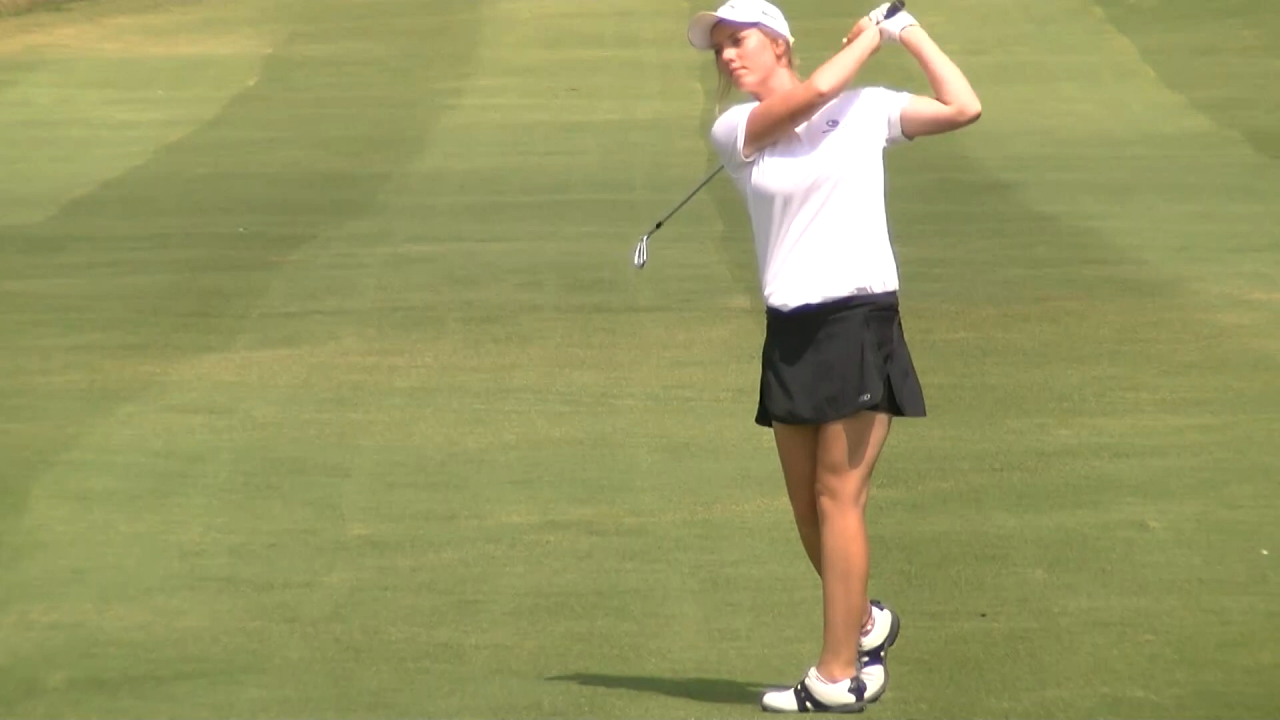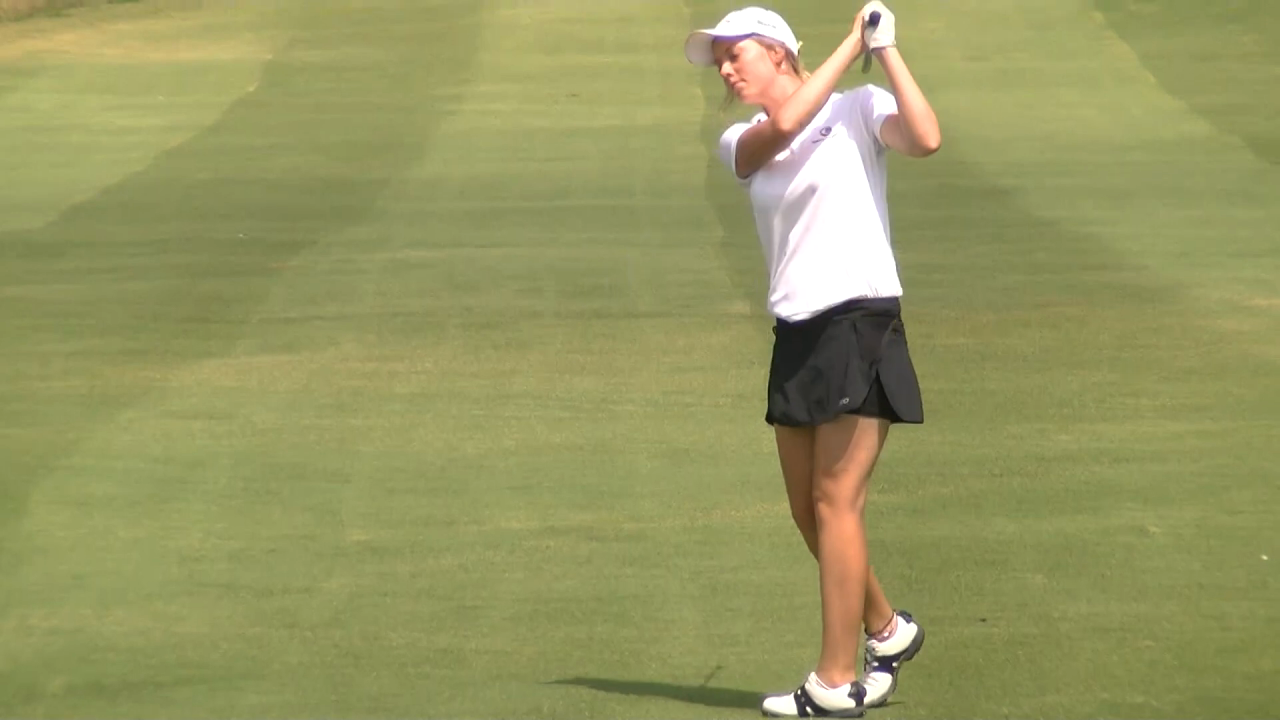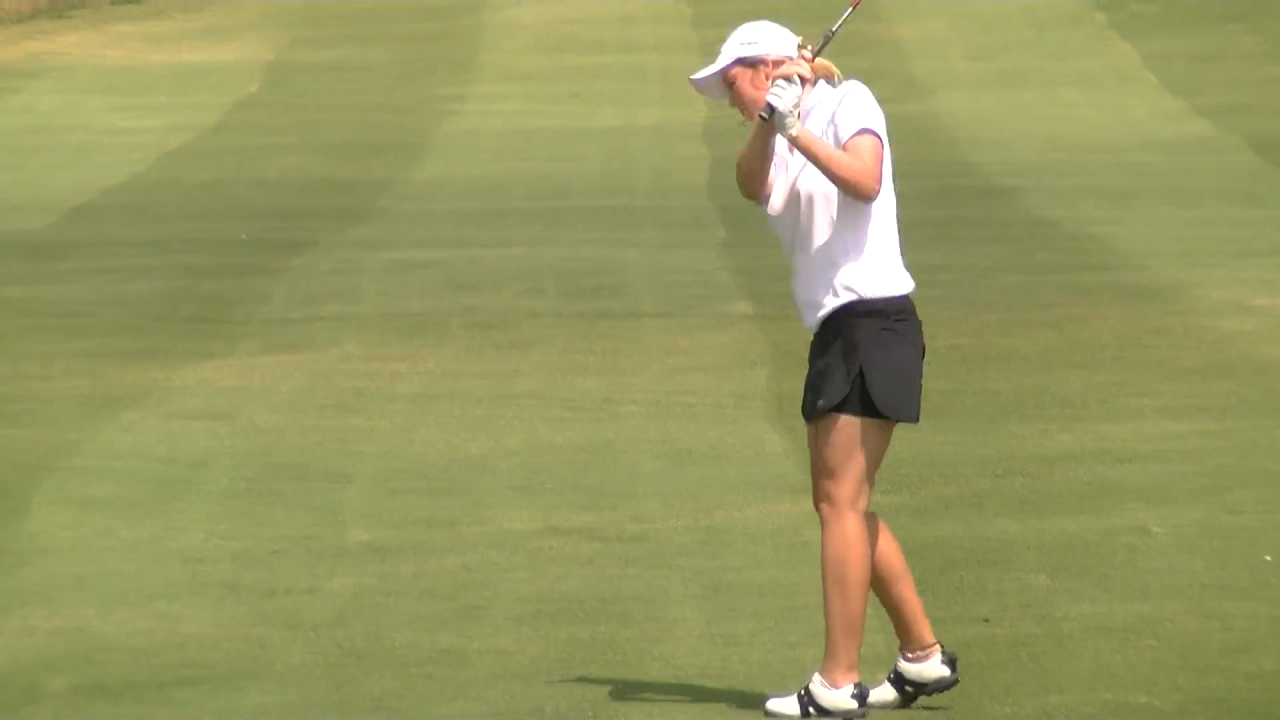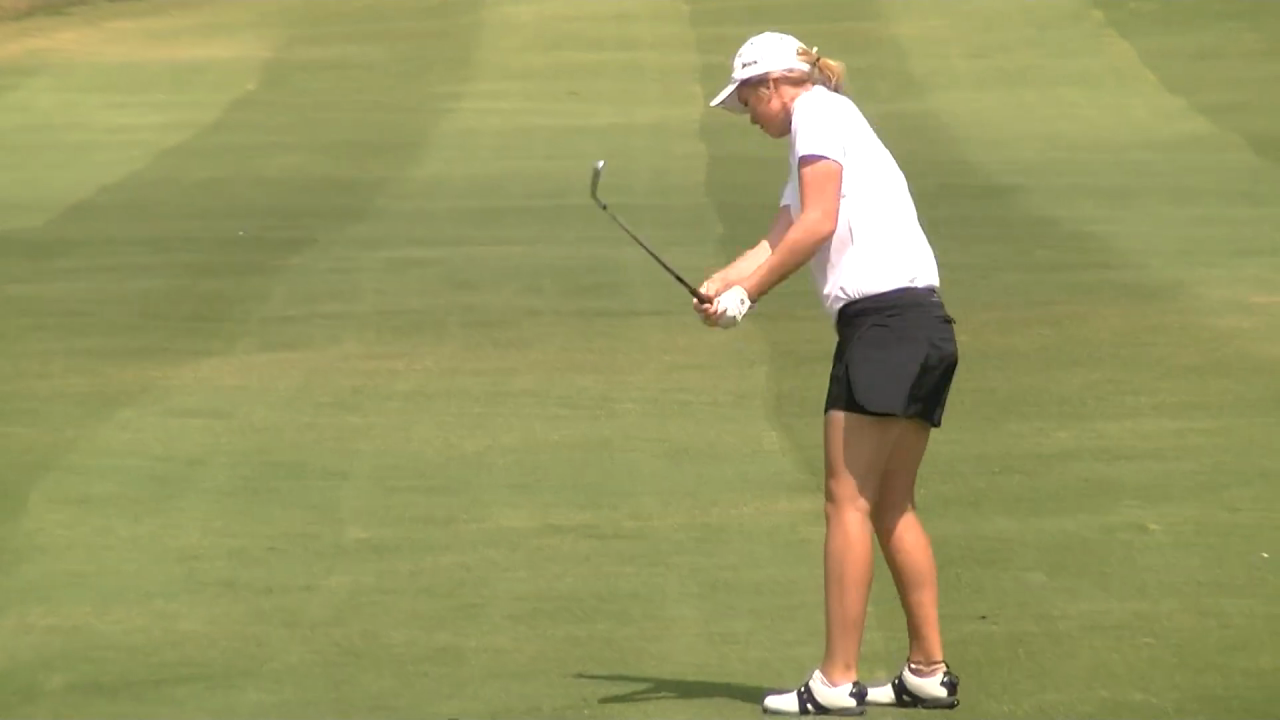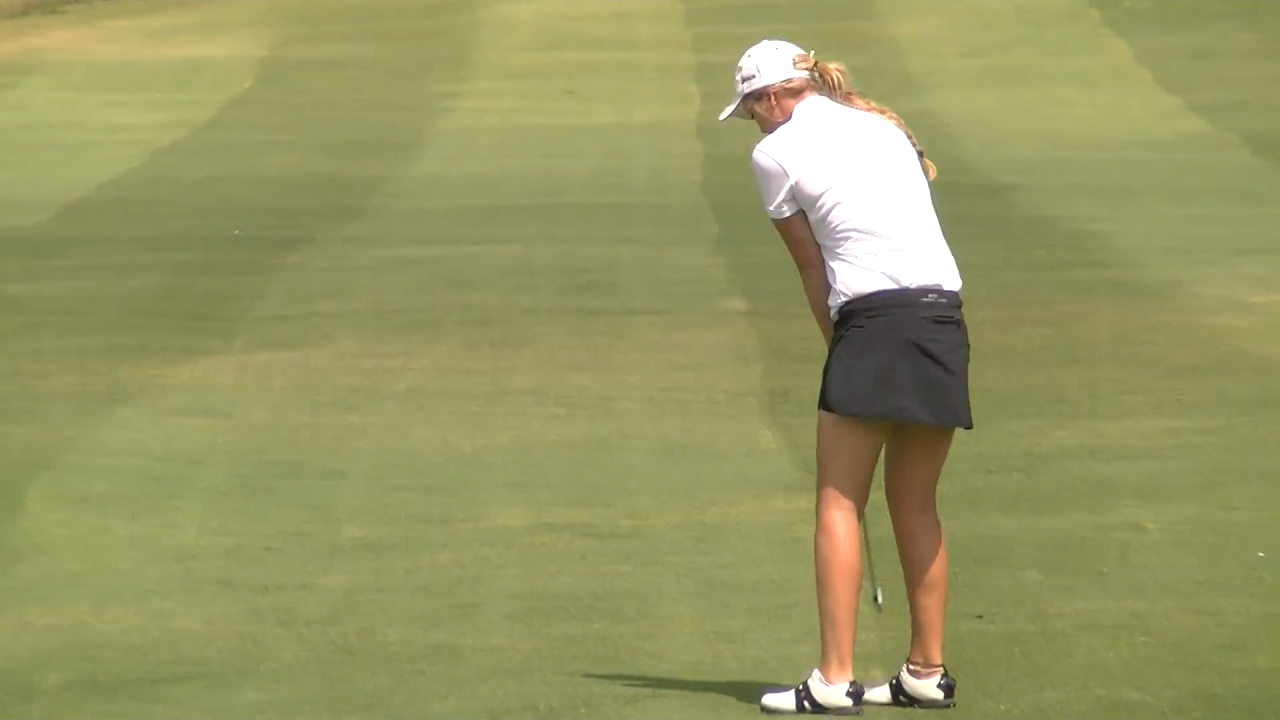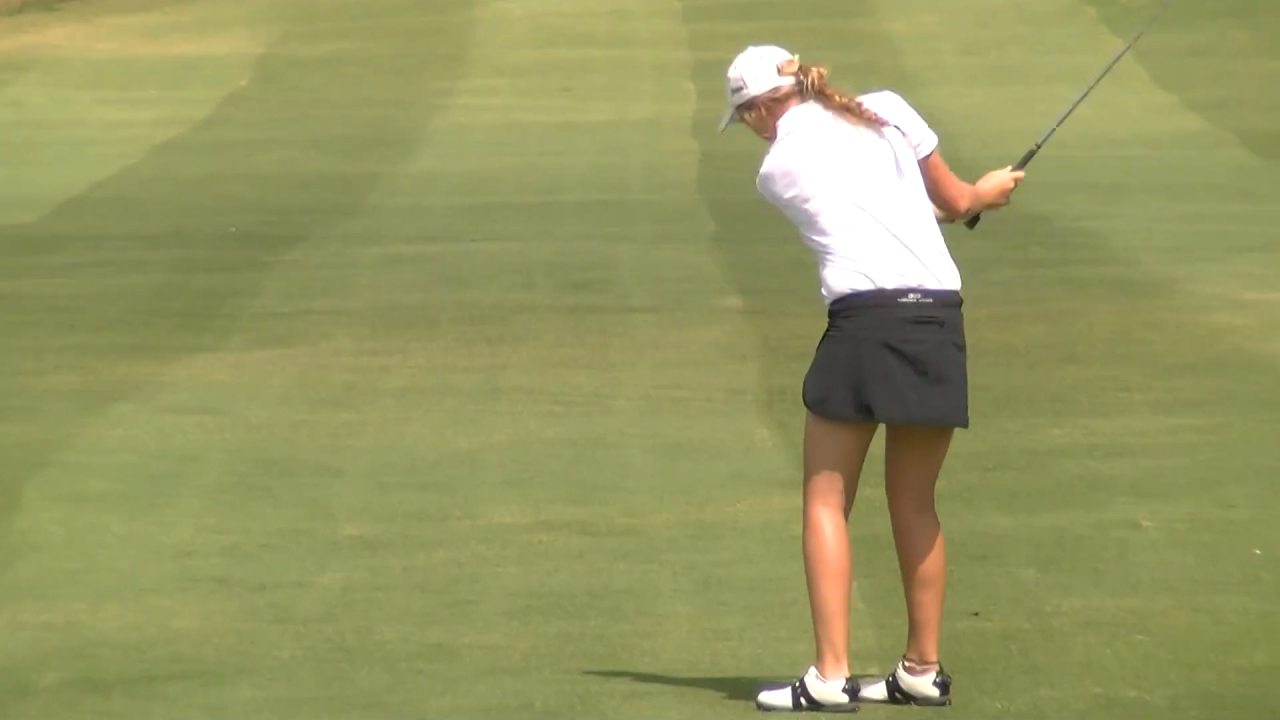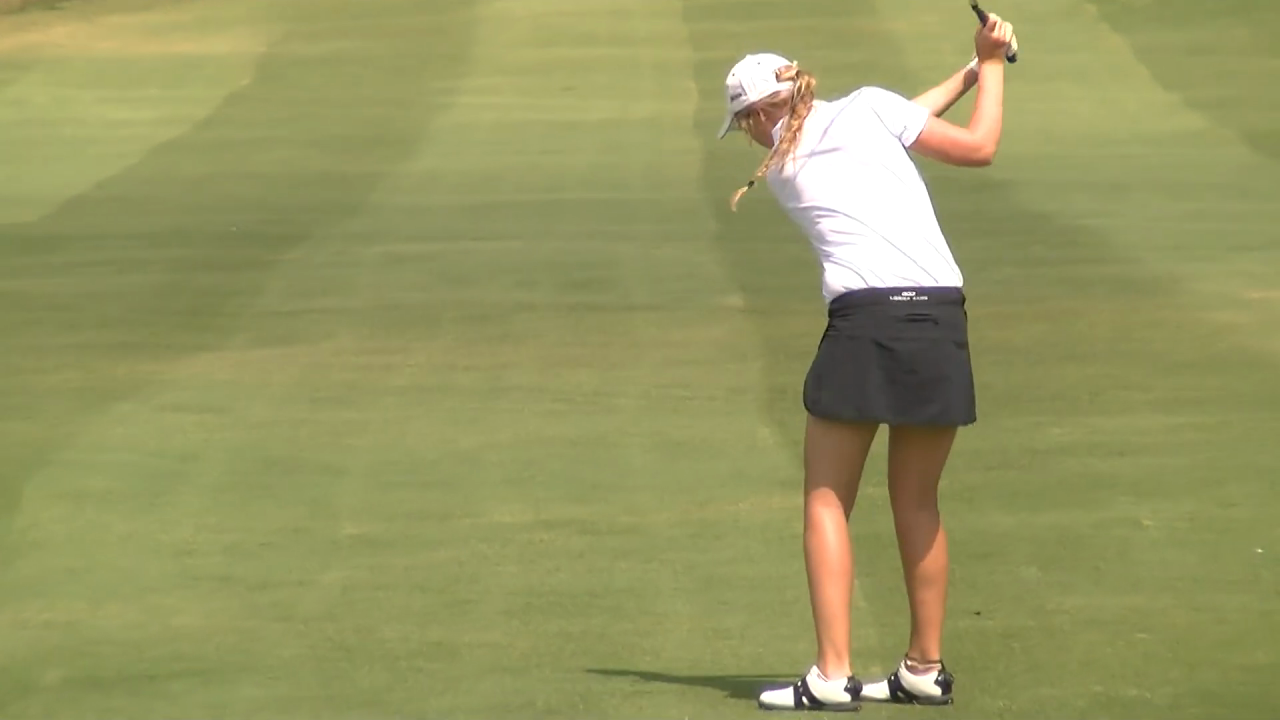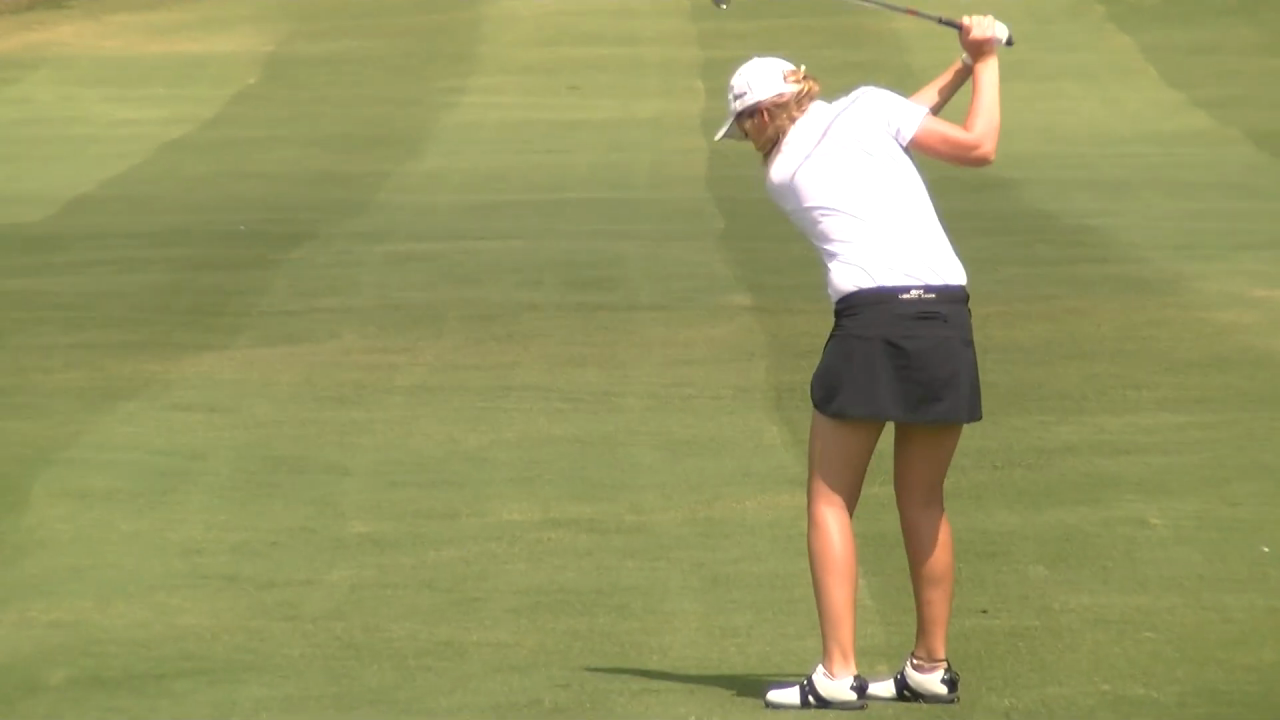
dt=0.2s
person 1, frame 1
left shoulder: (866, 107)
right shoulder: (733, 130)
left elbow: (965, 107)
right elbow: (814, 92)
left hip: (861, 321)
right hip: (790, 333)
left knee: (838, 499)
right knee: (809, 506)
left ankle: (836, 677)
right ankle: (862, 622)
person 1, frame 2
left shoulder: (861, 105)
right shoulder: (739, 142)
left elbow: (926, 140)
right elbow: (783, 126)
left hip: (859, 325)
right hip: (796, 336)
left knee: (836, 504)
right knee: (812, 509)
right ankle: (884, 628)
person 1, frame 3
left shoulder: (846, 103)
right shoulder: (766, 146)
left elbow: (864, 183)
right elbow: (751, 186)
left wrist: (796, 128)
right wrist: (773, 118)
left hip: (874, 324)
right hip: (833, 334)
left knee: (841, 503)
right knee: (842, 506)
right ankle: (924, 654)
person 1, frame 4
left shoulder: (822, 110)
right shoulder: (813, 129)
left elbow: (814, 228)
right elbow: (779, 241)
left wrist: (747, 292)
right wrist: (725, 282)
left hip: (886, 320)
right hip: (914, 325)
left knee: (848, 503)
right knee: (890, 506)
person 1, frame 5
left shoulder: (776, 152)
right shoulder: (883, 125)
left elbow: (811, 265)
left wrist: (833, 334)
right wrist: (842, 330)
left hip: (879, 324)
right hip: (944, 321)
left knee: (837, 503)
right knee: (915, 507)
person 1, frame 6
left shoulder: (775, 174)
right shoulder: (886, 108)
right elbow: (954, 202)
right wrist: (993, 187)
left hip: (865, 324)
right hip: (941, 318)
left knee: (824, 503)
right knee: (913, 504)
left ankle: (830, 677)
right ankle: (922, 669)
person 1, frame 7
left shoulder: (780, 172)
right shoulder: (865, 105)
right elbow: (977, 145)
left wrist: (969, 73)
right wrist: (987, 65)
left hip: (865, 323)
right hip: (940, 320)
left knee: (826, 500)
right knee: (917, 502)
left ankle: (833, 675)
right ankle: (924, 669)
person 1, frame 8
left shoulder: (780, 175)
right shoulder: (864, 104)
left elbow: (899, 122)
right elbow: (978, 146)
left wrist: (958, 68)
right wrist: (982, 60)
left hip: (871, 324)
right hip: (944, 320)
left knee: (830, 500)
right knee: (922, 501)
left ankle: (838, 674)
right ankle: (931, 666)
